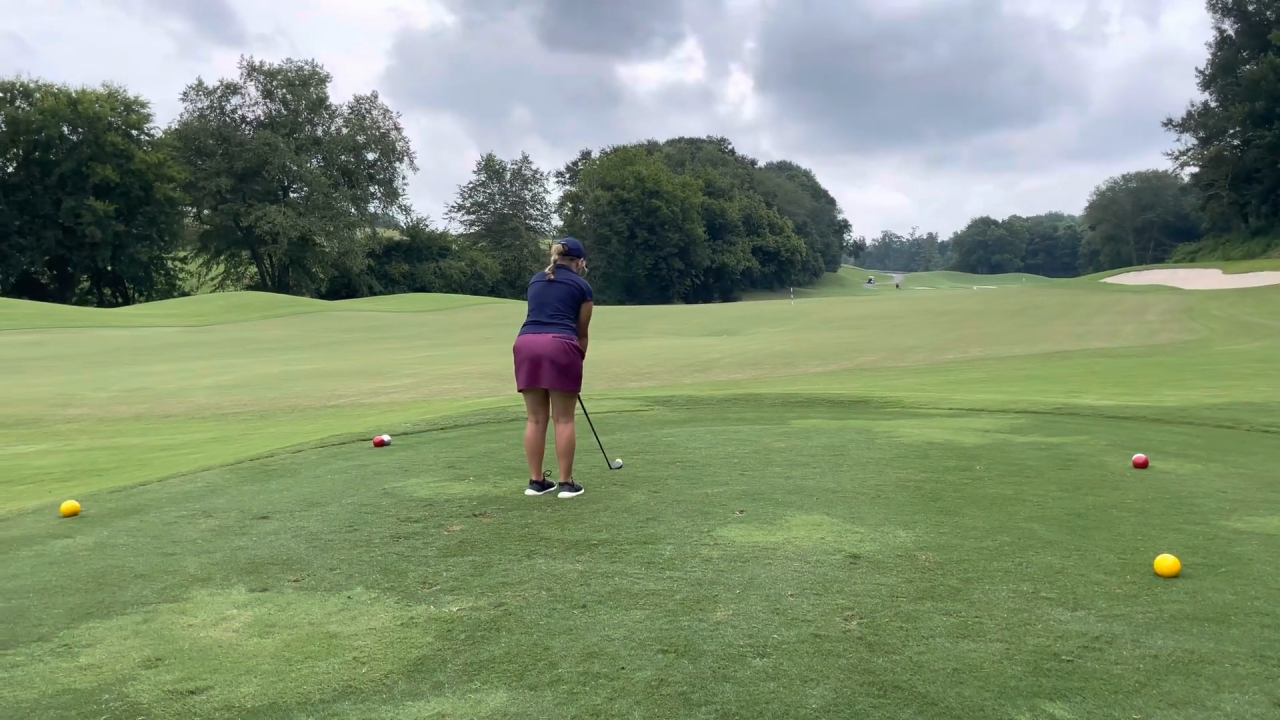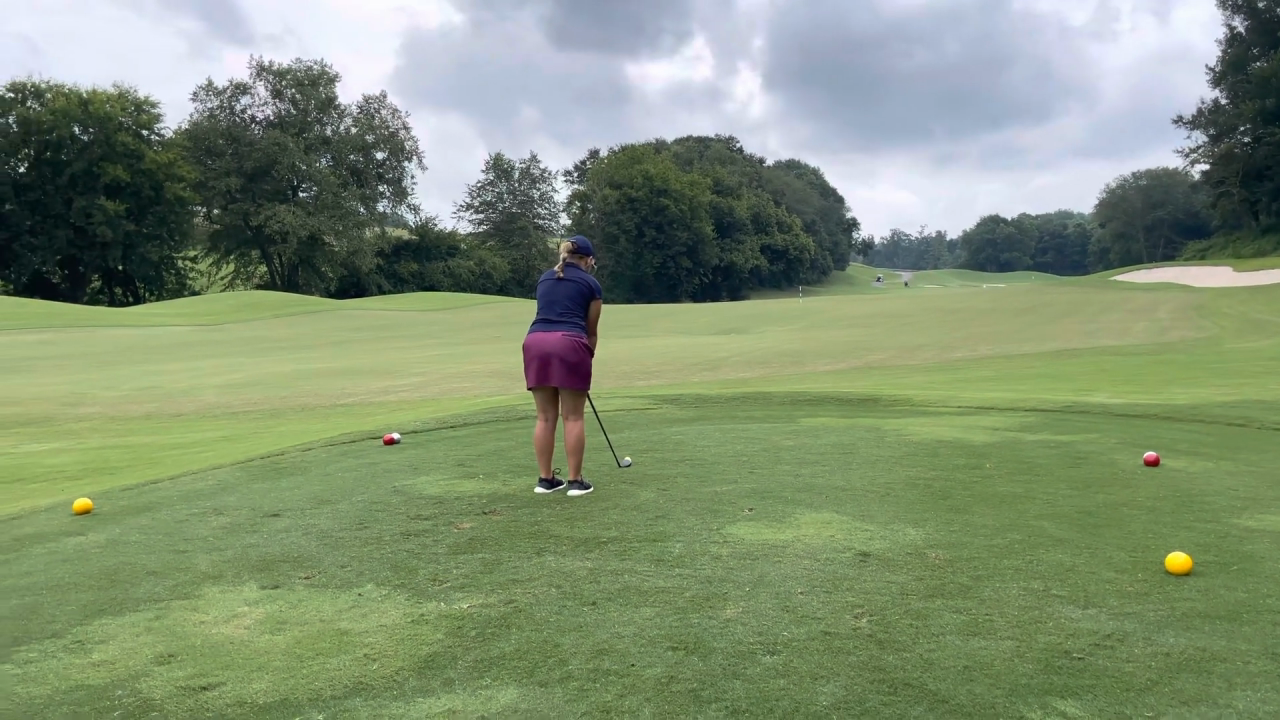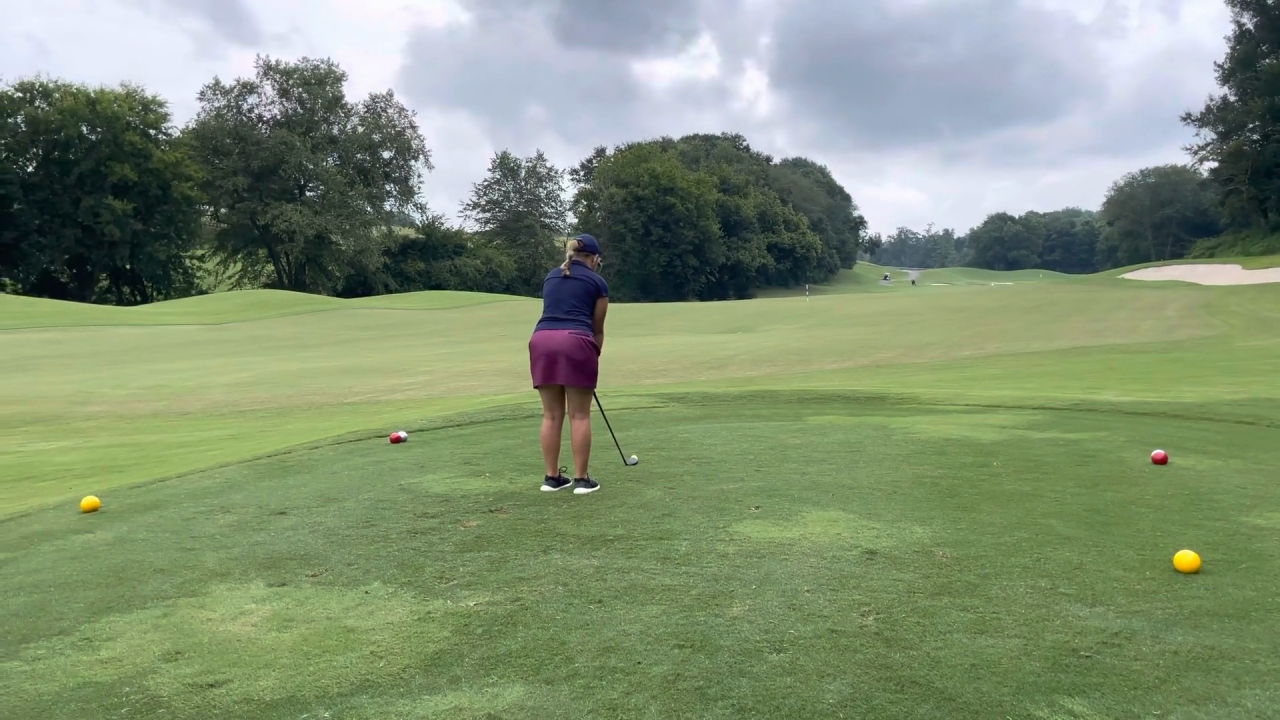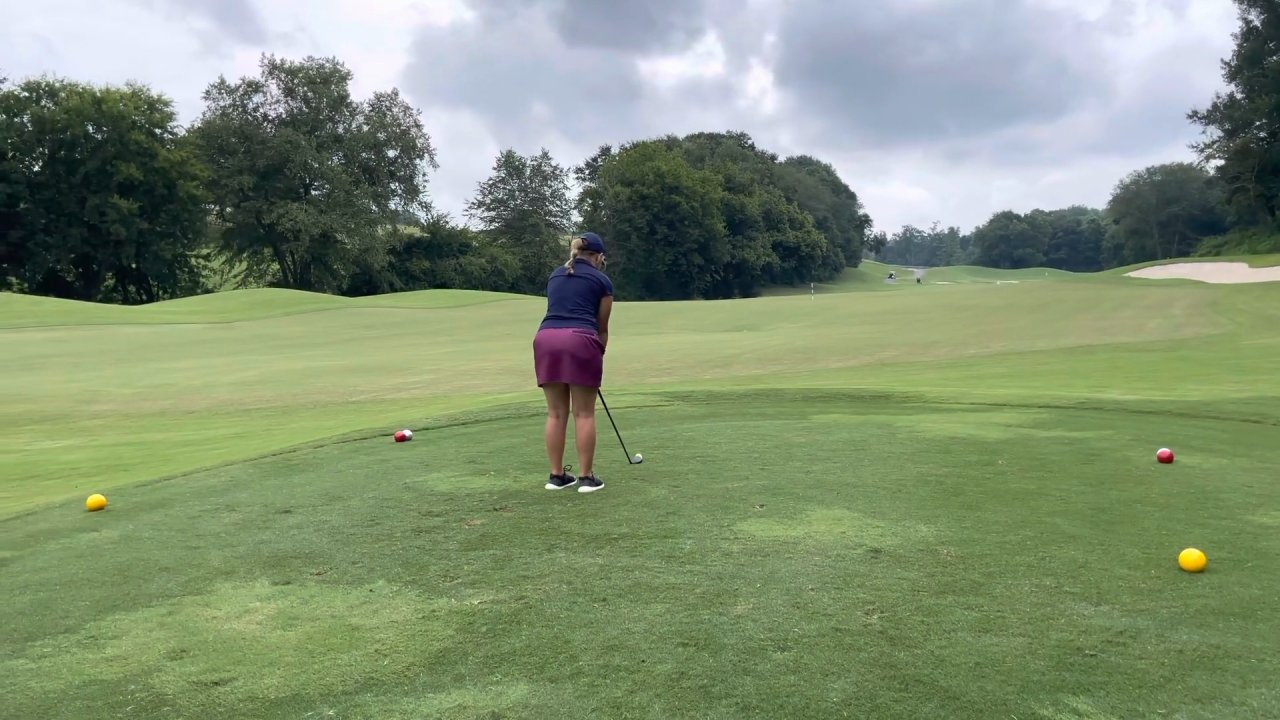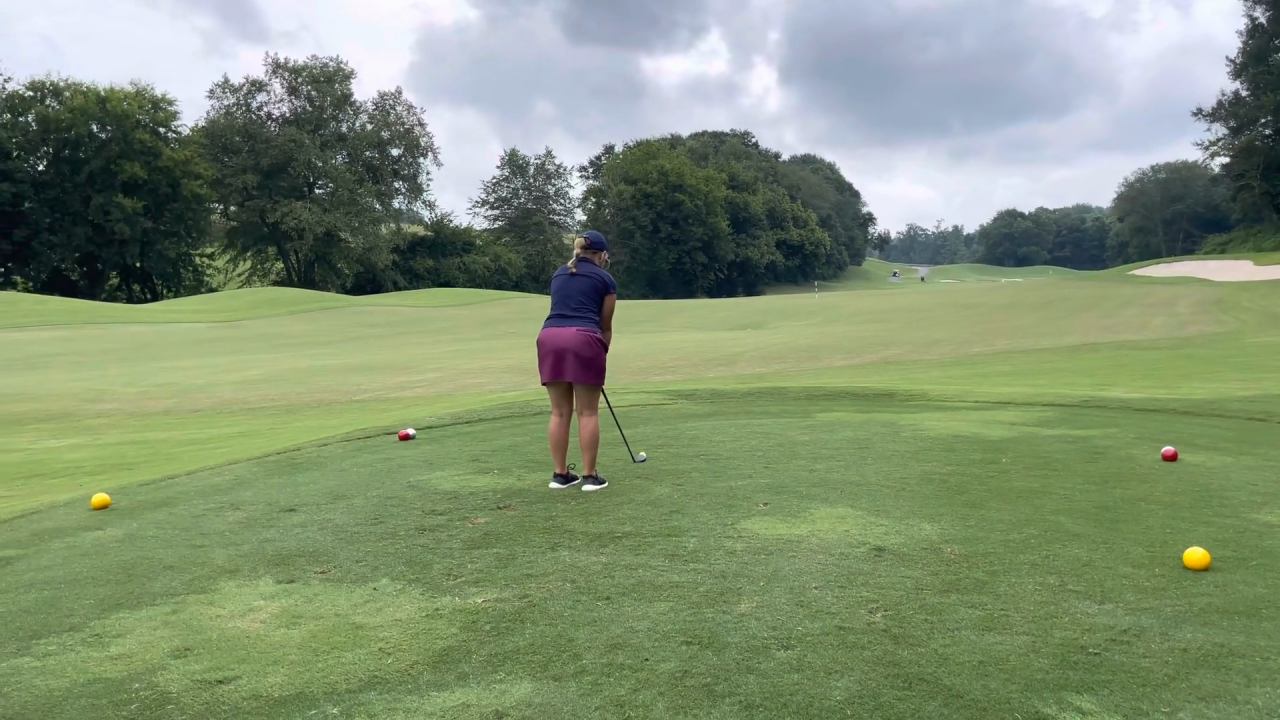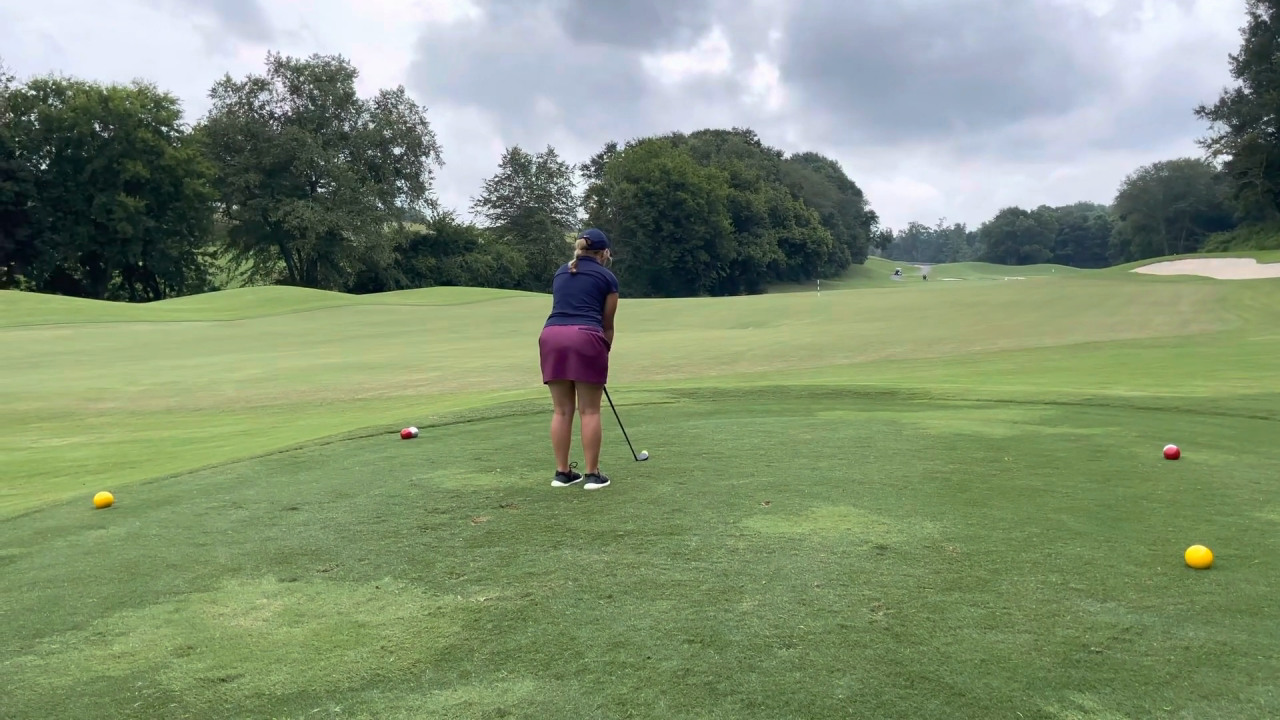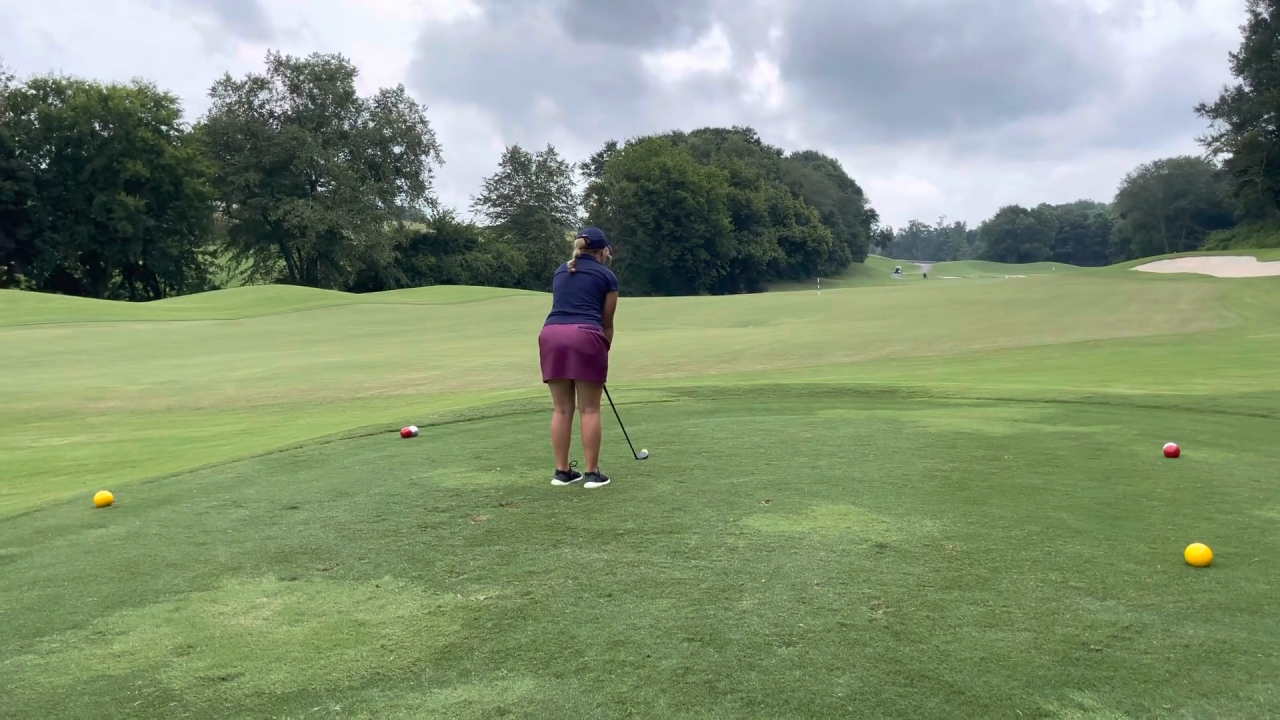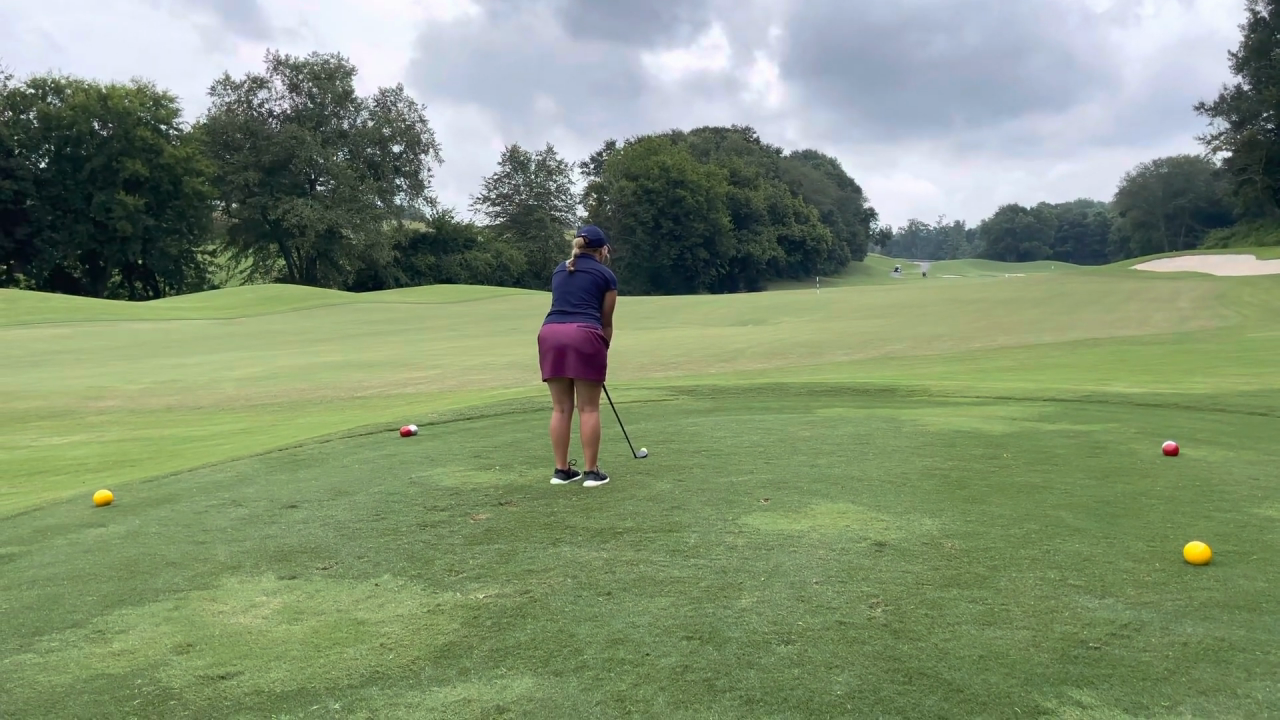
dt=0.2s
person 1, frame 1
left shoulder: (535, 280)
right shoulder: (582, 285)
right elbow: (582, 332)
right wrist: (579, 359)
left hip: (526, 343)
right hip: (560, 346)
left knee: (535, 418)
right knee: (564, 419)
left ankle: (536, 481)
right ankle: (566, 483)
person 1, frame 2
left shoulder: (544, 278)
right shoulder: (591, 283)
right elbow: (591, 330)
right wrist: (588, 356)
left hip: (536, 342)
right hip: (569, 345)
left knee: (545, 416)
right knee: (573, 417)
left ankle: (545, 478)
right ankle: (575, 481)
person 1, frame 3
left shoulder: (551, 276)
right shoulder: (597, 282)
right elbow: (597, 328)
right wrist: (595, 355)
left hip: (542, 340)
right hip: (576, 343)
left knee: (551, 414)
right knee: (579, 415)
left ankle: (552, 476)
right ankle: (581, 479)
person 1, frame 4
left shoulder: (556, 275)
right shoulder: (602, 280)
right elbow: (602, 327)
right wrist: (599, 353)
left hip: (546, 339)
right hip: (580, 341)
left knee: (556, 413)
right knee: (584, 414)
left ankle: (556, 475)
right ankle: (586, 477)
person 1, frame 5
left shoulder: (559, 273)
right shoulder: (605, 279)
right elbow: (605, 325)
right wrist: (603, 352)
left hip: (550, 337)
right hip: (584, 340)
left knee: (559, 412)
right knee: (587, 412)
left ankle: (560, 474)
right ankle: (590, 476)
person 1, frame 6
left shoulder: (561, 272)
right shoulder: (607, 277)
right elbow: (607, 324)
right wrist: (605, 351)
left hip: (552, 335)
right hip: (586, 338)
left knee: (562, 410)
right knee: (590, 411)
left ankle: (562, 472)
right ankle: (592, 474)
person 1, frame 7
left shoulder: (561, 271)
right shoulder: (607, 276)
right elbow: (607, 322)
right wrist: (605, 350)
left hip: (552, 335)
right hip: (586, 337)
left knee: (562, 409)
right knee: (589, 410)
left ankle: (562, 471)
right ankle: (592, 473)
person 1, frame 8
left shoulder: (560, 270)
right shoulder: (606, 275)
right elbow: (606, 321)
right wrist: (604, 349)
left hip: (551, 334)
right hip: (585, 336)
left knee: (561, 408)
right knee: (588, 409)
left ankle: (561, 470)
right ankle: (591, 472)
